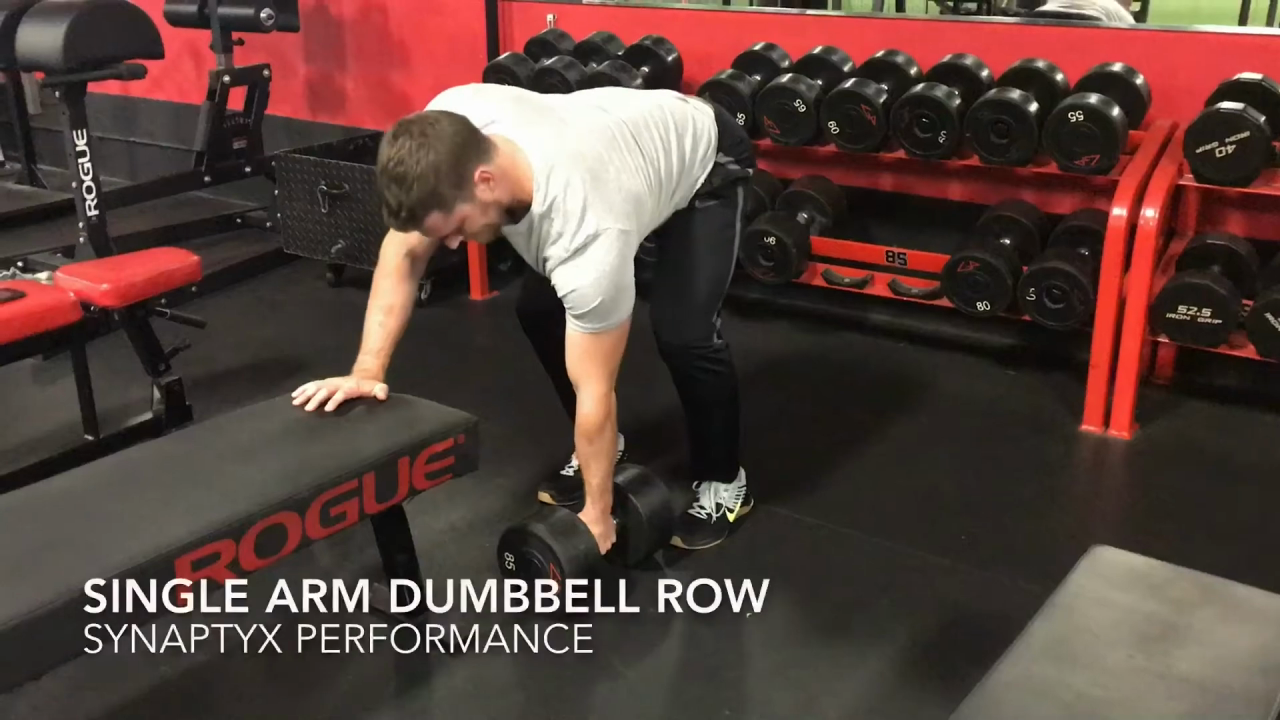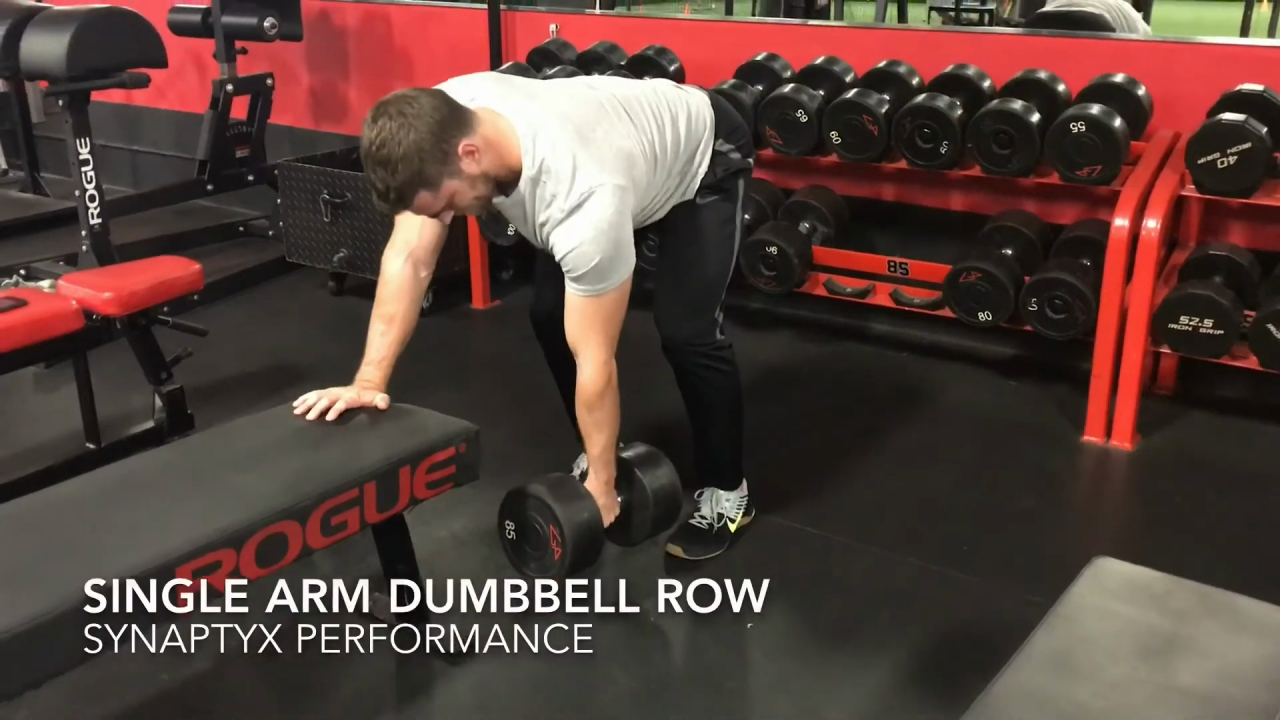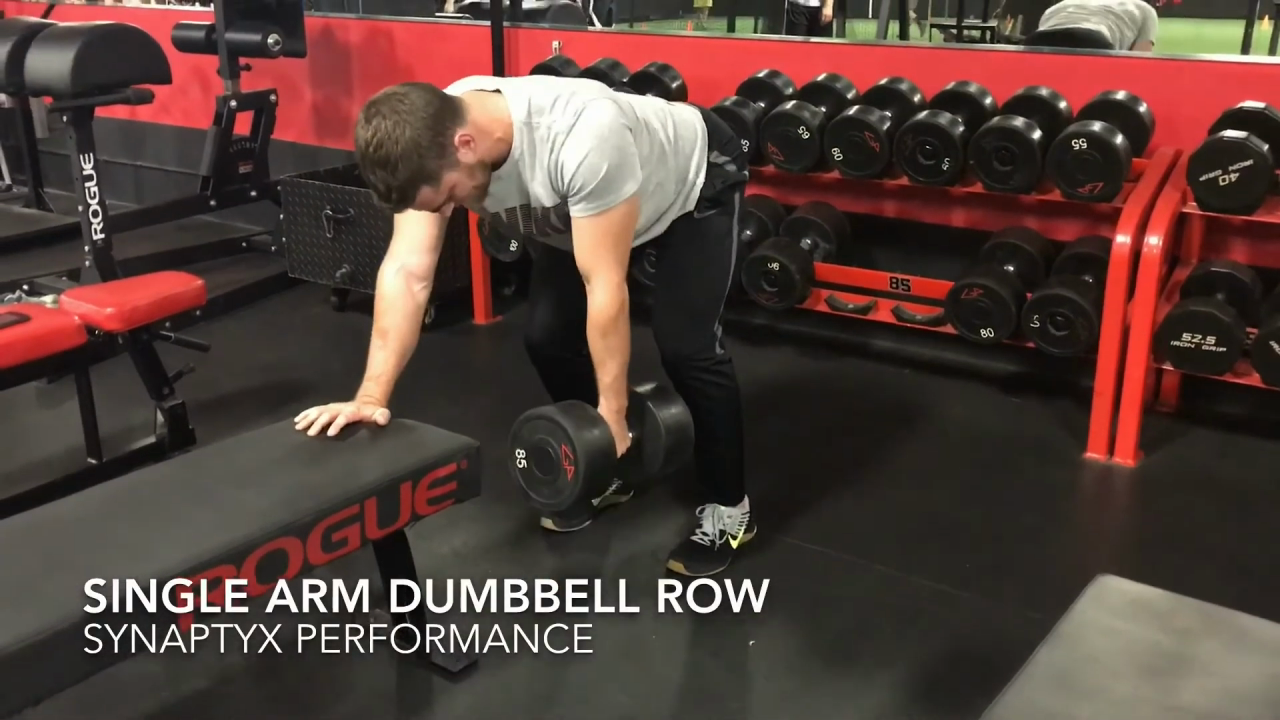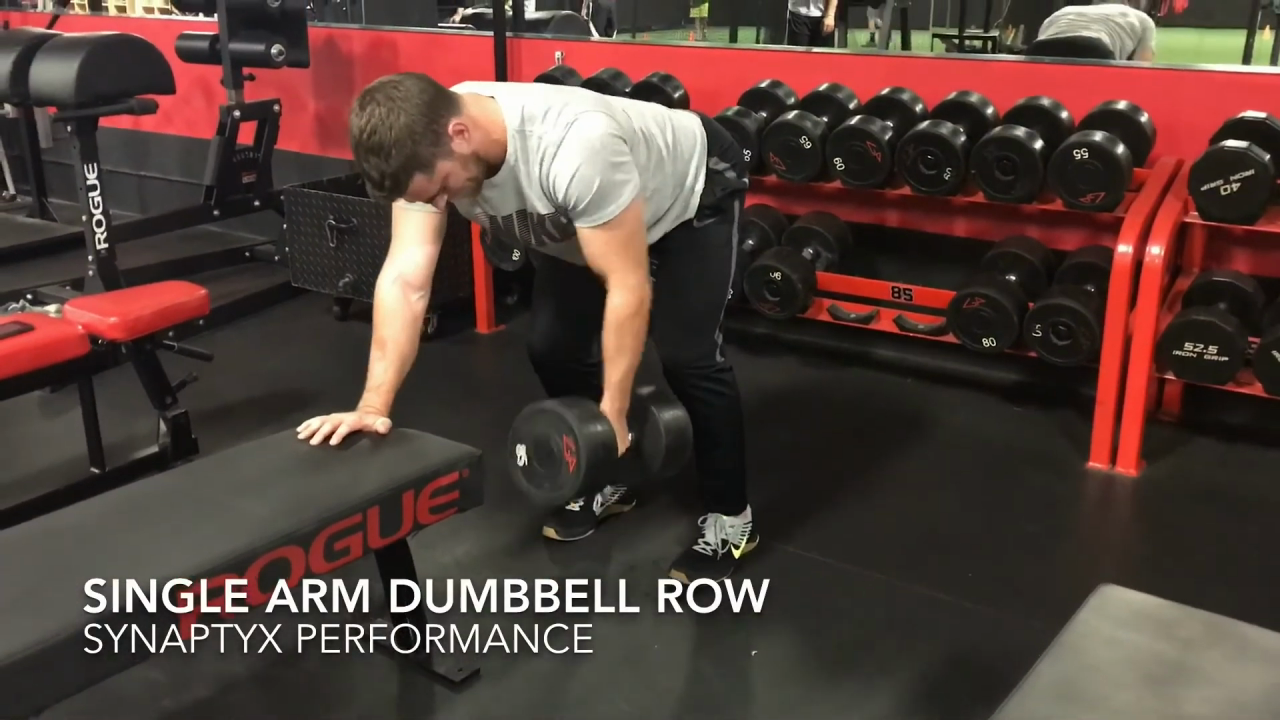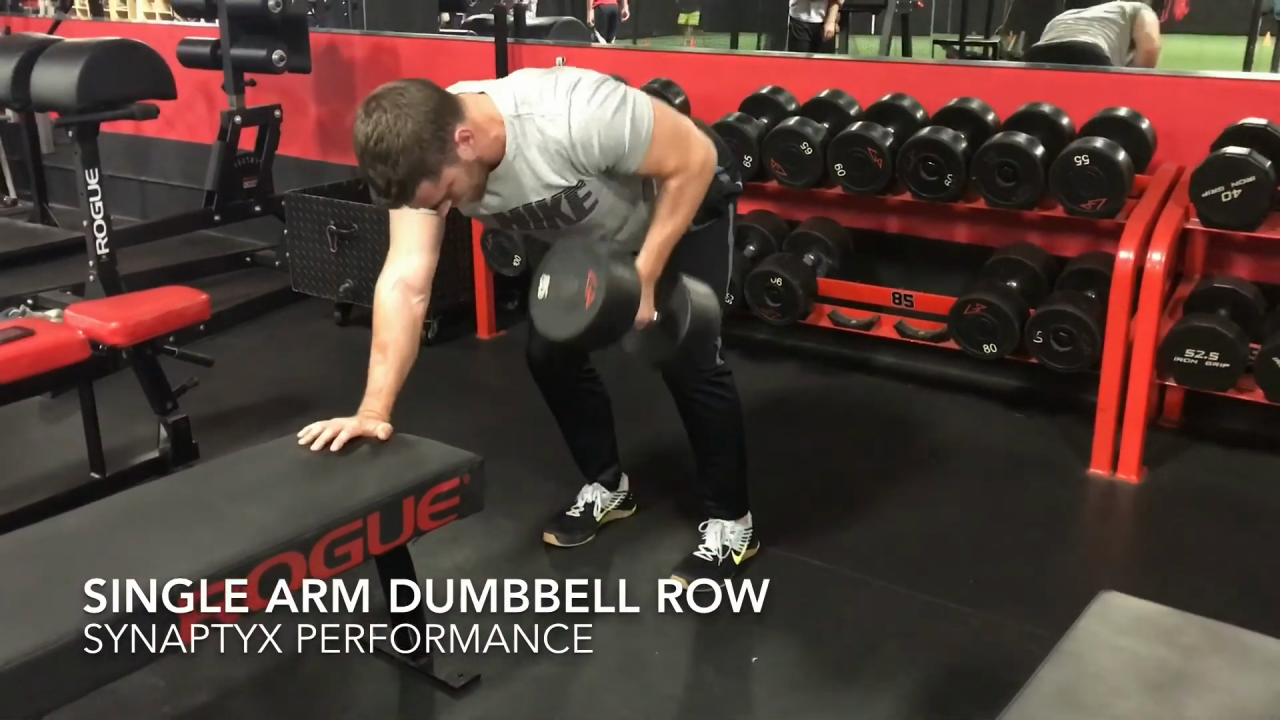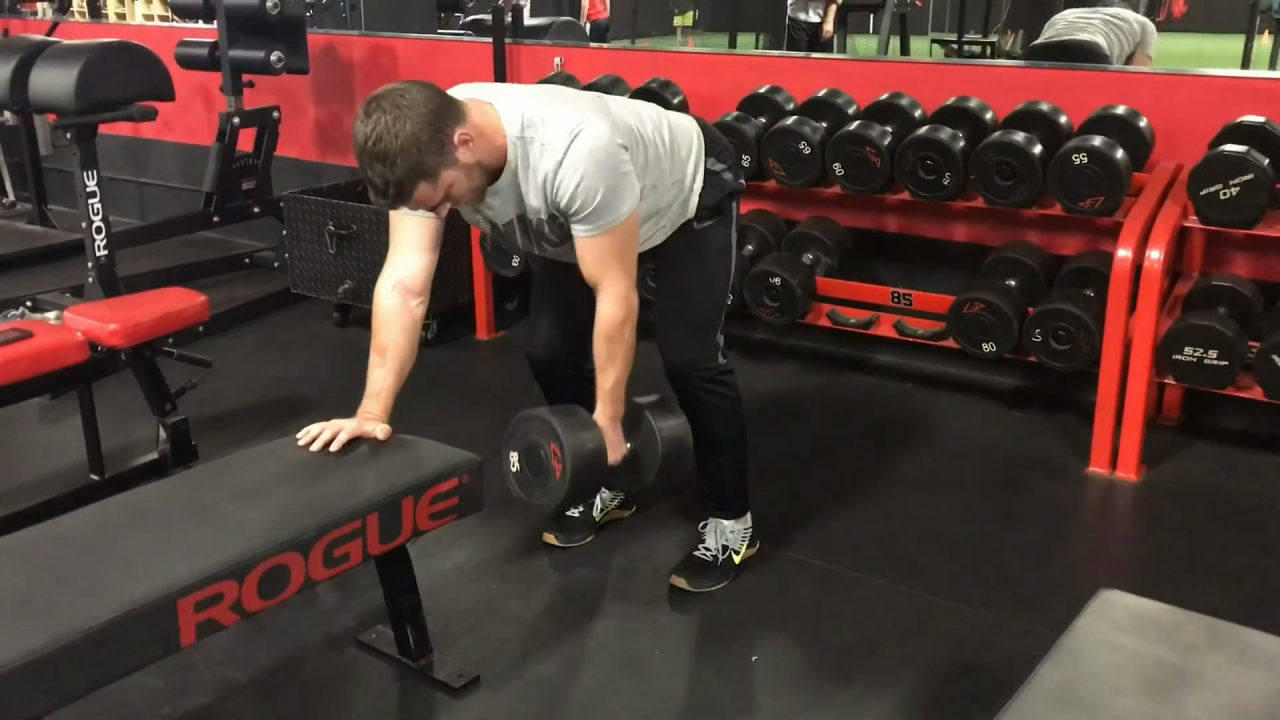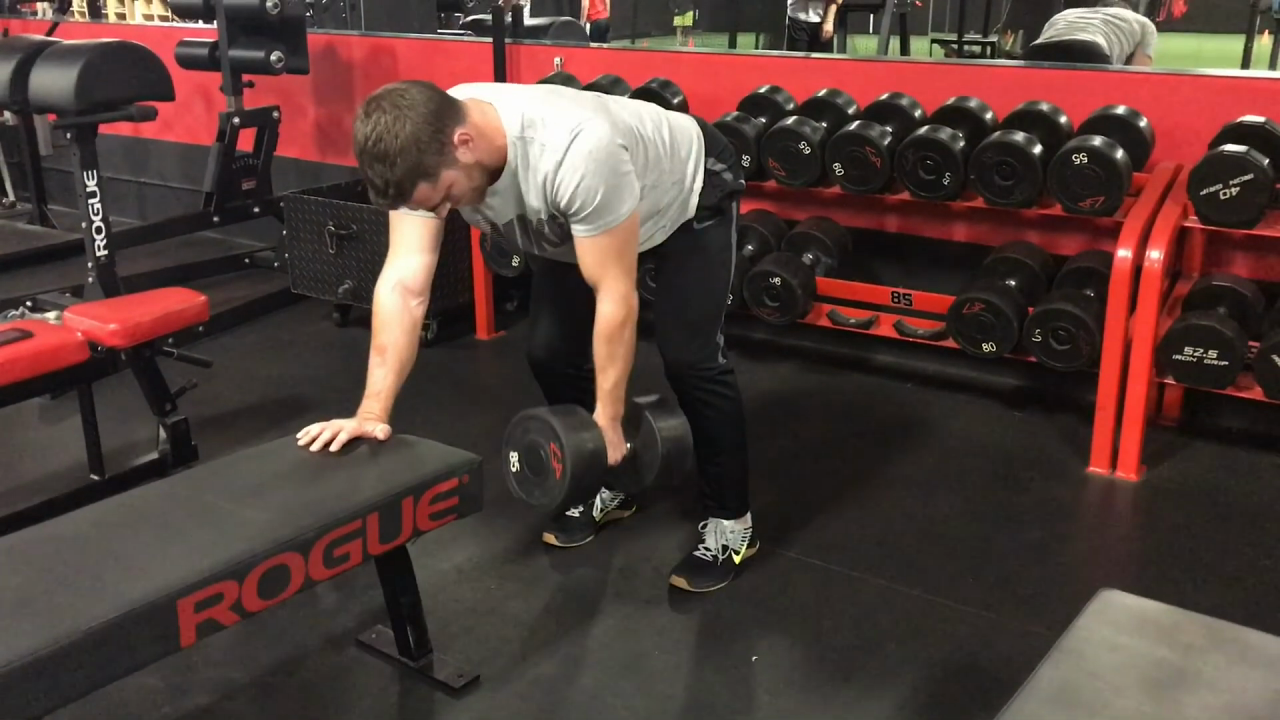
dt=0.7s
person 1, frame 1
left shoulder: (588, 232)
right shoulder: (449, 131)
left elbow: (594, 390)
right elbow: (403, 250)
left wrist: (597, 513)
right wrist: (367, 370)
left hip: (703, 160)
right hip: (627, 136)
left knee: (683, 333)
right knee: (538, 312)
left ankle: (723, 482)
right ankle: (602, 447)
person 1, frame 2
left shoulder: (582, 197)
right shoulder: (437, 126)
left elbow: (595, 361)
right elbow: (409, 258)
left wrist: (602, 484)
right wrist: (370, 381)
left hip: (702, 153)
right hip: (629, 135)
left knee: (684, 332)
right knee: (550, 317)
left ankle: (726, 491)
right ankle: (601, 455)
person 1, frame 3
left shoulder: (583, 136)
right shoulder: (428, 140)
left elbow: (606, 288)
right elbow: (408, 271)
left wrist: (613, 414)
right wrist: (372, 396)
left hip: (696, 178)
left knee: (684, 347)
right knee: (548, 338)
left ankle: (729, 508)
person 1, frame 4
left shoulder: (574, 146)
right shoulder: (423, 149)
left elbow: (629, 285)
right elbow: (405, 278)
left wrist: (615, 414)
right wrist: (373, 406)
left hip: (695, 187)
left knee: (686, 357)
right knee: (551, 349)
left ankle: (731, 519)
right ankle: (606, 481)
person 1, frame 5
left shoulder: (576, 116)
right shoulder: (425, 151)
left elbow: (695, 156)
right elbow: (405, 283)
left wrist: (645, 273)
right wrist: (373, 411)
left hip: (683, 198)
left knee: (687, 363)
right knee: (549, 354)
left ankle: (731, 523)
right ankle: (607, 486)
person 1, frame 6
left shoulder: (575, 154)
right shoulder: (423, 151)
left elbow: (615, 296)
right elbow: (404, 284)
left wrist: (607, 420)
right wrist: (372, 412)
left hip: (689, 192)
left knee: (687, 358)
right knee: (550, 352)
left ankle: (731, 522)
right ankle: (606, 488)
person 1, frame 7
left shoulder: (576, 152)
right shoulder: (424, 152)
left elbow: (615, 296)
right elbow: (404, 284)
left wrist: (607, 420)
right wrist: (372, 412)
left hip: (688, 192)
left knee: (687, 357)
right knee: (550, 352)
left ankle: (731, 521)
right ankle: (606, 487)
